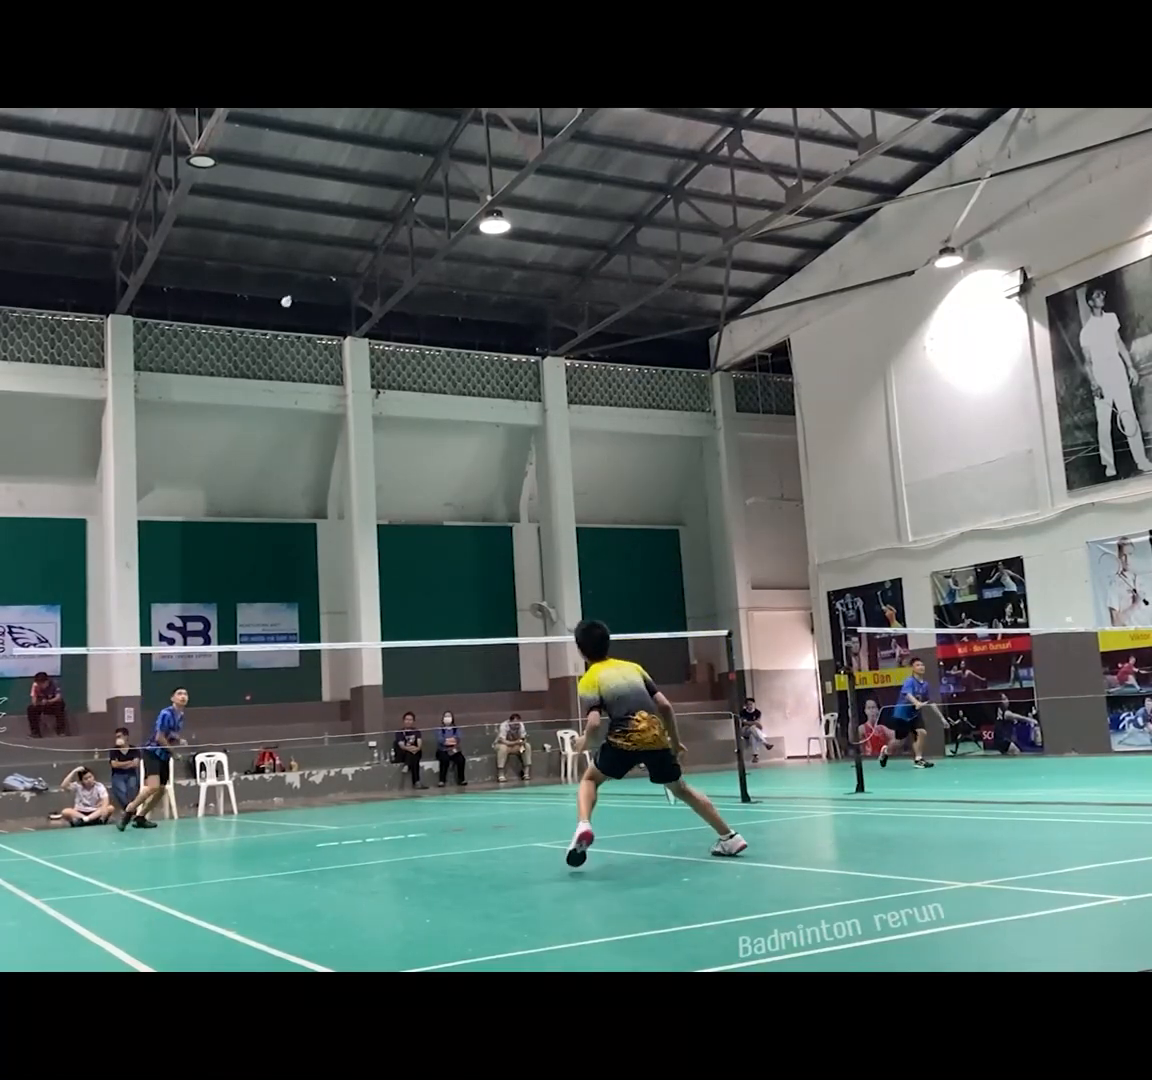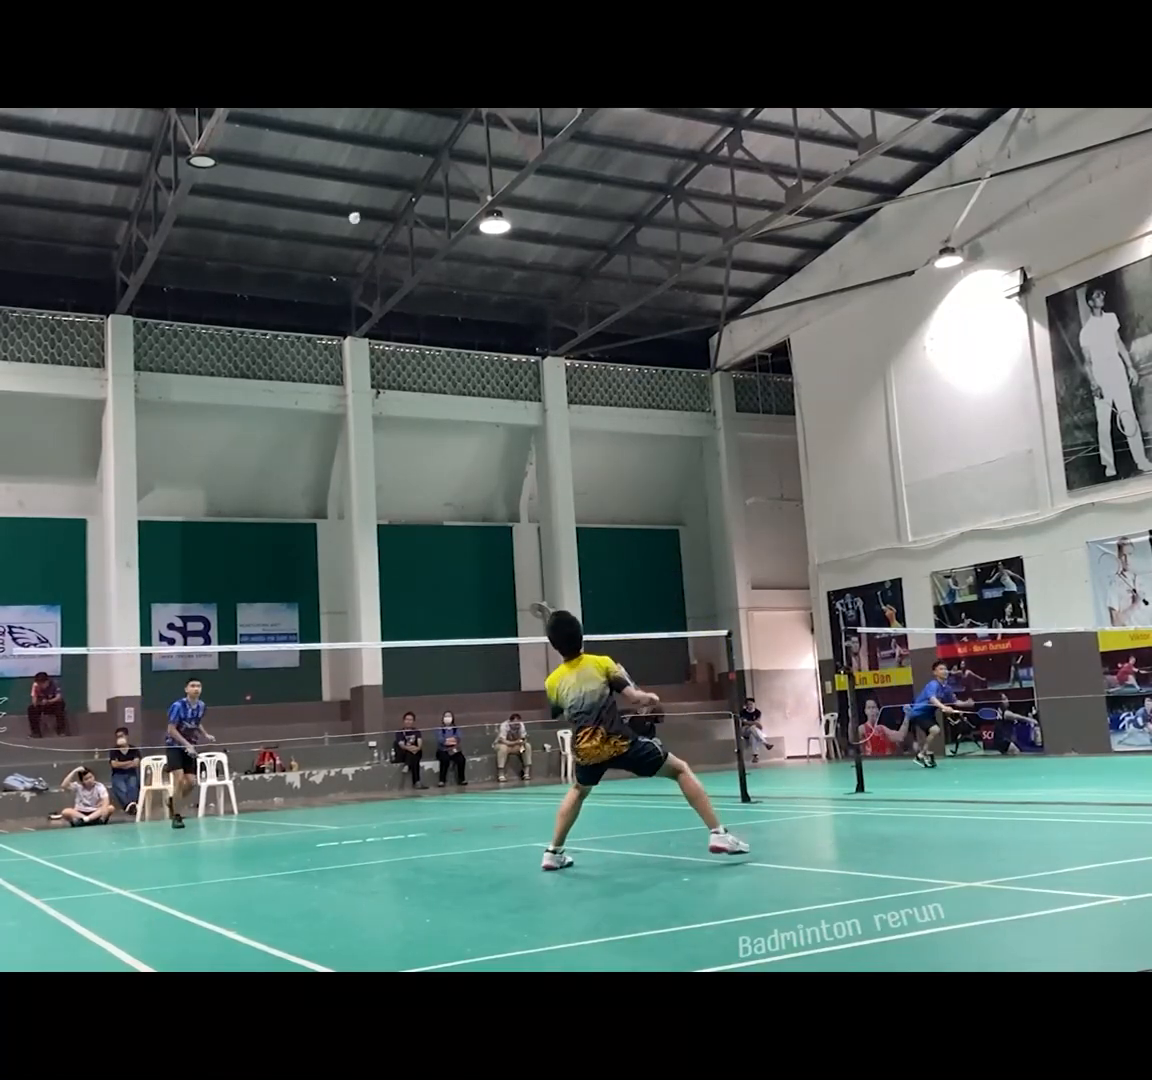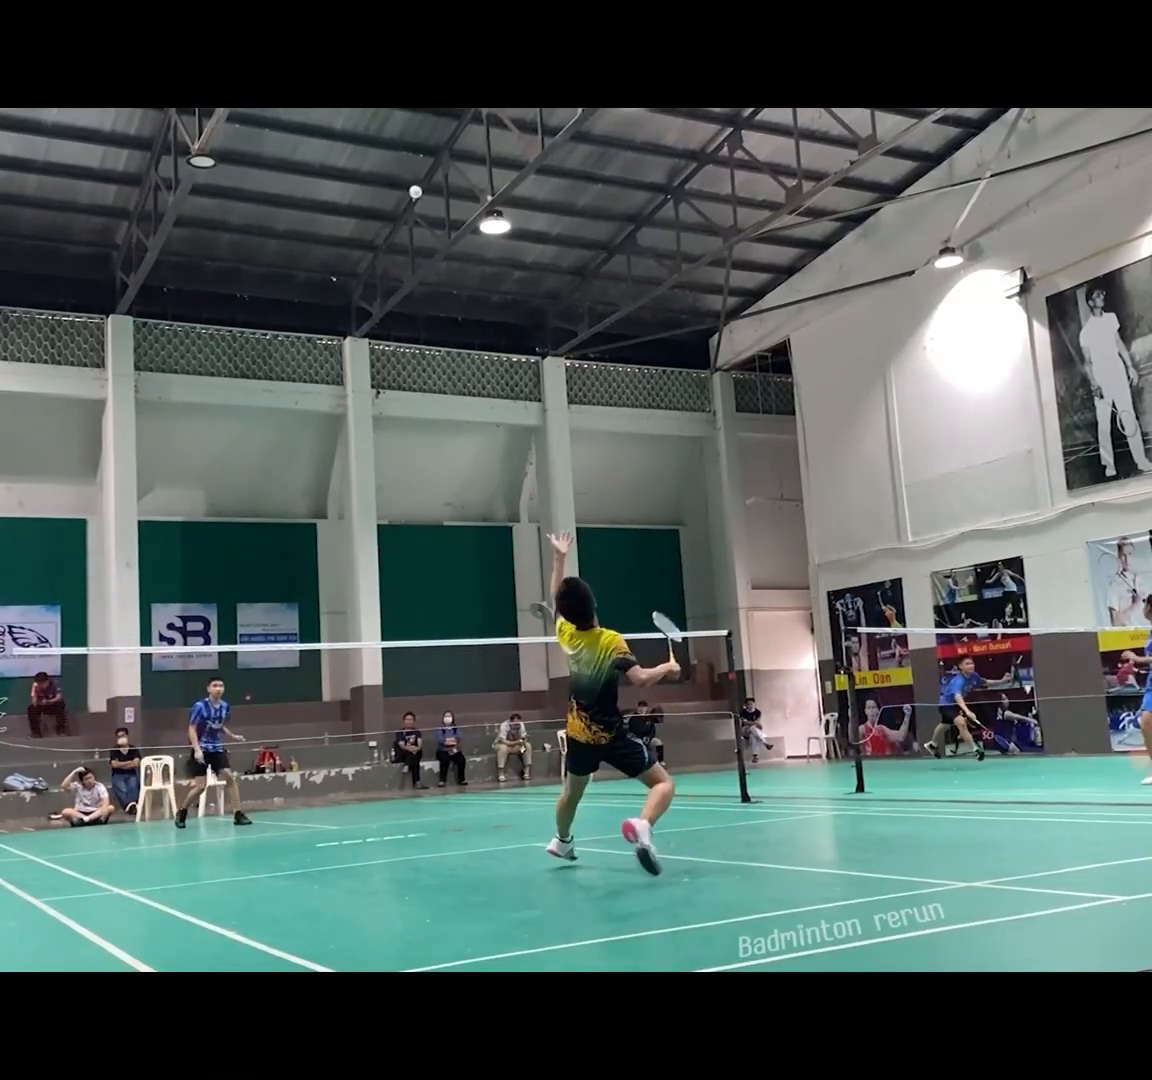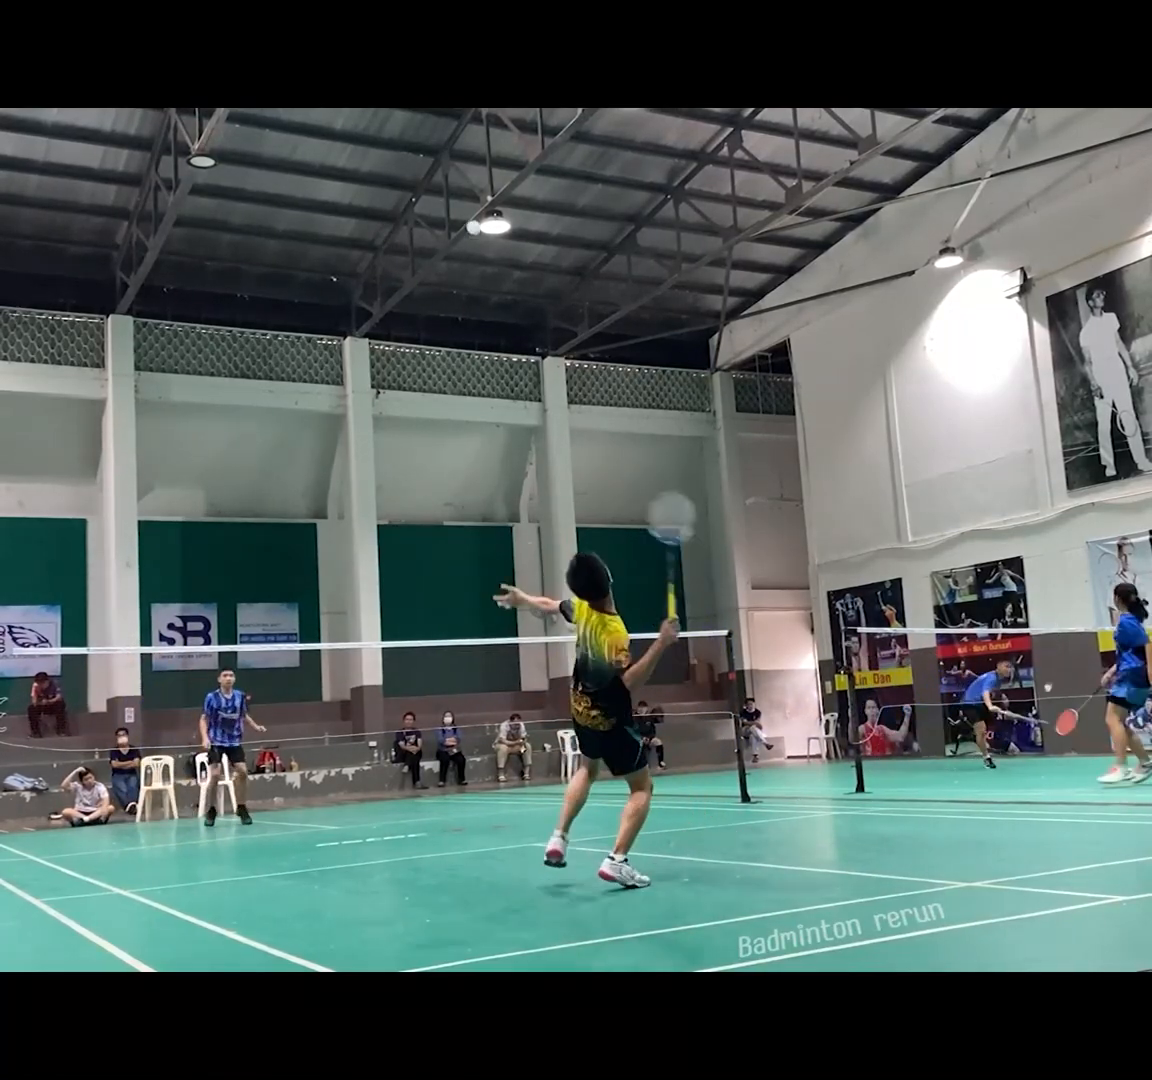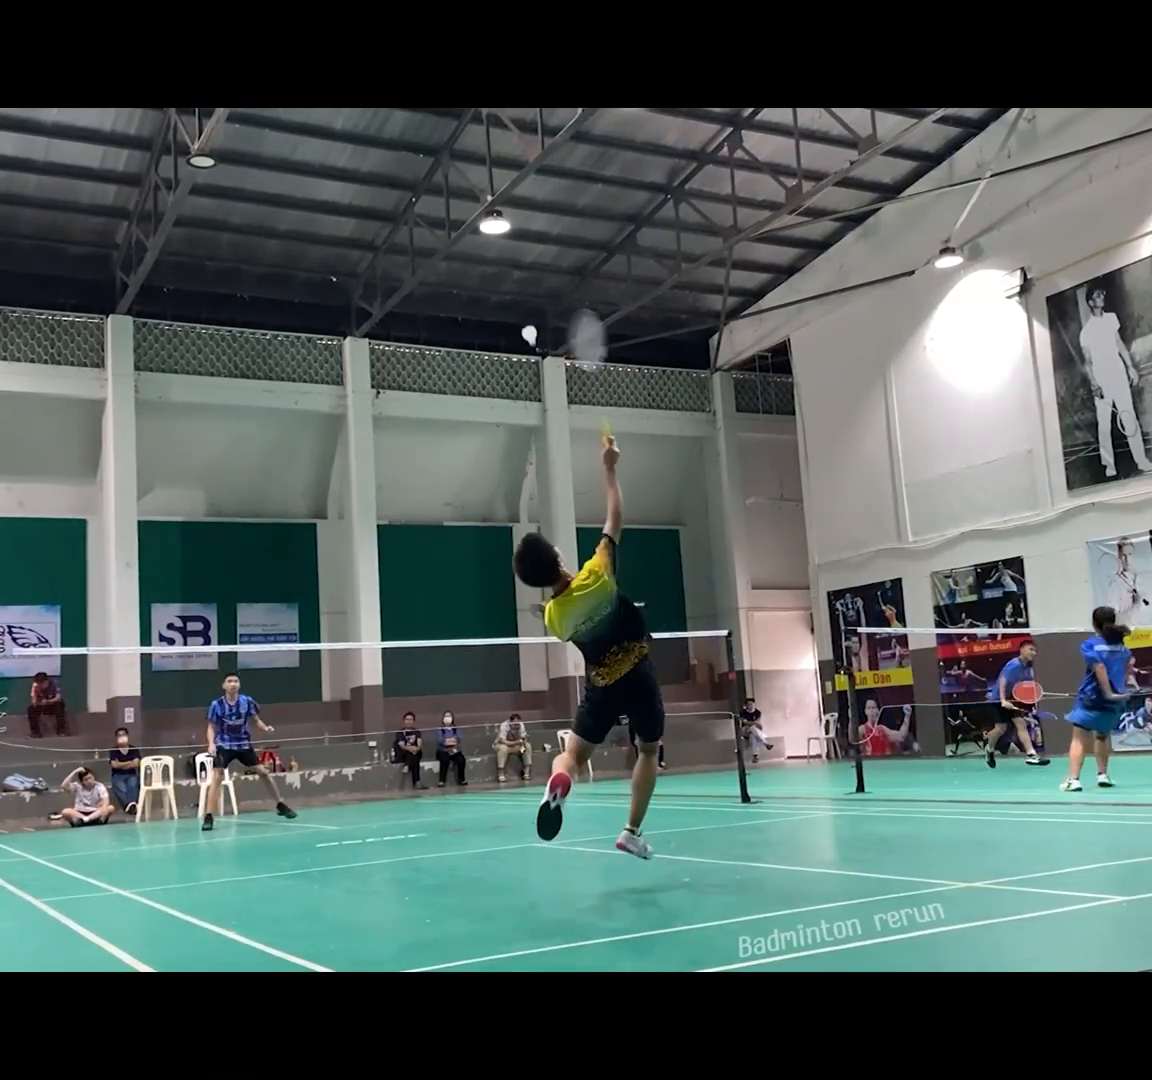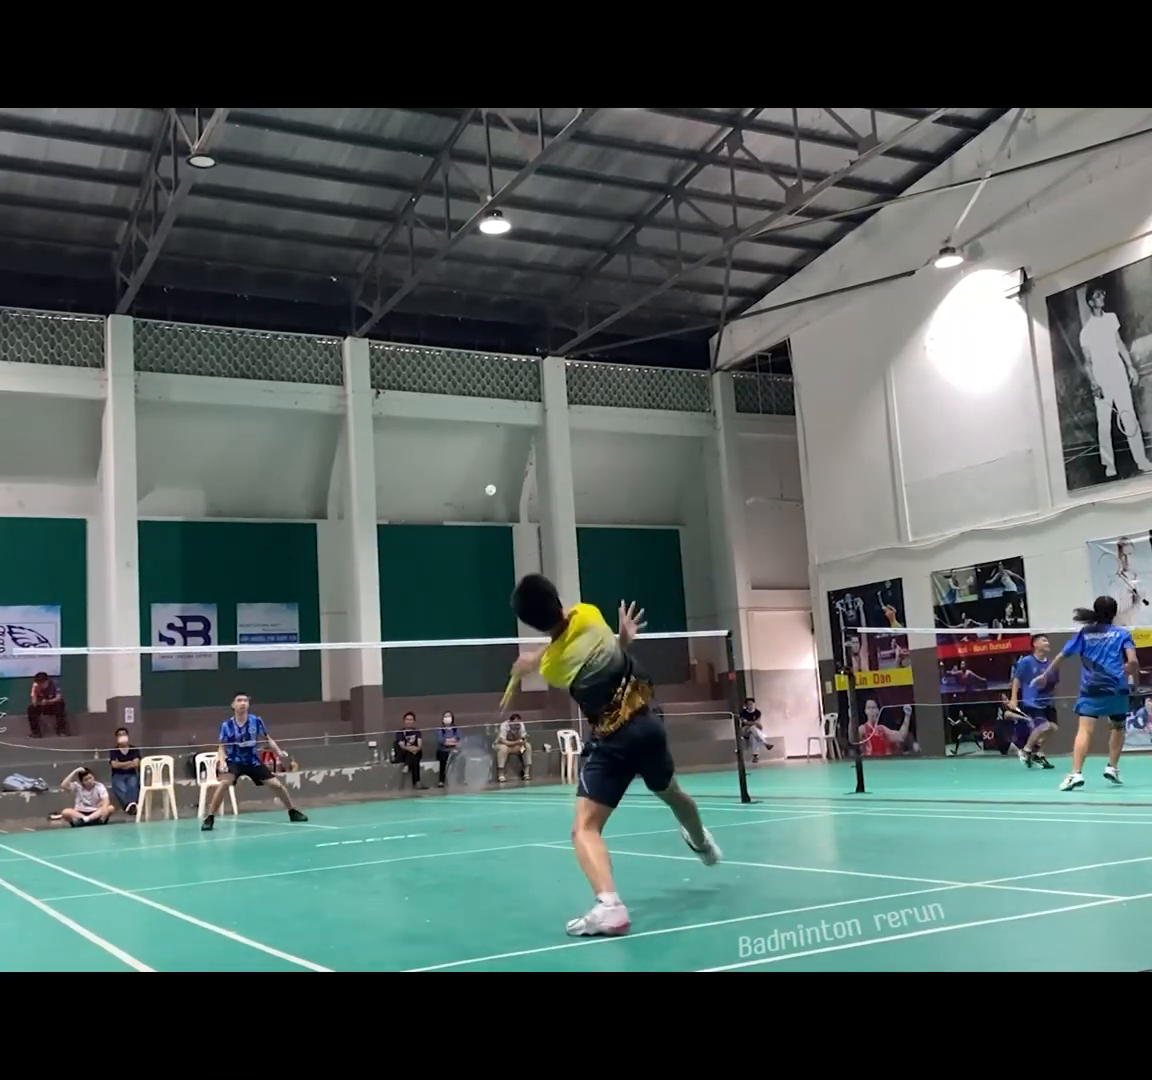
dt=0.2s
person 1, frame 1
left shoulder: (587, 682)
right shoulder: (633, 668)
left elbow: (594, 723)
right elbow: (665, 706)
left wrist: (583, 743)
right wrist: (677, 742)
left hip: (623, 741)
right hip: (657, 739)
left knee: (589, 781)
right knee: (681, 791)
left ankle: (583, 828)
right ankle: (728, 837)
person 1, frame 2
left shoulder: (553, 682)
right shoulder: (603, 665)
right elbow: (634, 698)
right wrist: (648, 696)
left hip: (585, 751)
right hip: (619, 745)
left knee: (578, 791)
right knee: (683, 772)
left ankle: (554, 853)
right ankle: (718, 834)
person 1, frame 3
left shoulder: (566, 633)
right shoulder: (612, 642)
left elbow: (557, 596)
right elbow: (642, 678)
left wrist: (559, 555)
right wrist: (668, 668)
left hip: (578, 733)
right hip: (610, 736)
left knee: (574, 785)
right knee: (662, 783)
left ankle: (561, 842)
right ankle: (641, 825)
person 1, frame 4
left shoulder: (579, 610)
right shoulder: (614, 633)
left elbow: (552, 606)
right elbow: (630, 684)
left wrist: (521, 597)
right wrist: (660, 645)
left hip: (582, 714)
right hip: (611, 720)
left knee: (585, 771)
right knee: (641, 790)
left ankle: (559, 840)
right ankle: (616, 861)
person 1, frame 5
left shoulder: (554, 617)
right shoulder: (595, 578)
right elbow: (615, 518)
right wrist: (611, 468)
left hip: (601, 687)
right hip: (638, 675)
left knee: (572, 757)
right knee: (649, 755)
left ankle: (558, 781)
right ankle: (632, 832)
person 1, frame 6
left shoulder: (550, 667)
right shoulder: (588, 616)
left hip: (612, 739)
right hip: (649, 725)
left knee: (586, 829)
right knee: (670, 793)
left ankle: (610, 906)
right ankle: (702, 844)
